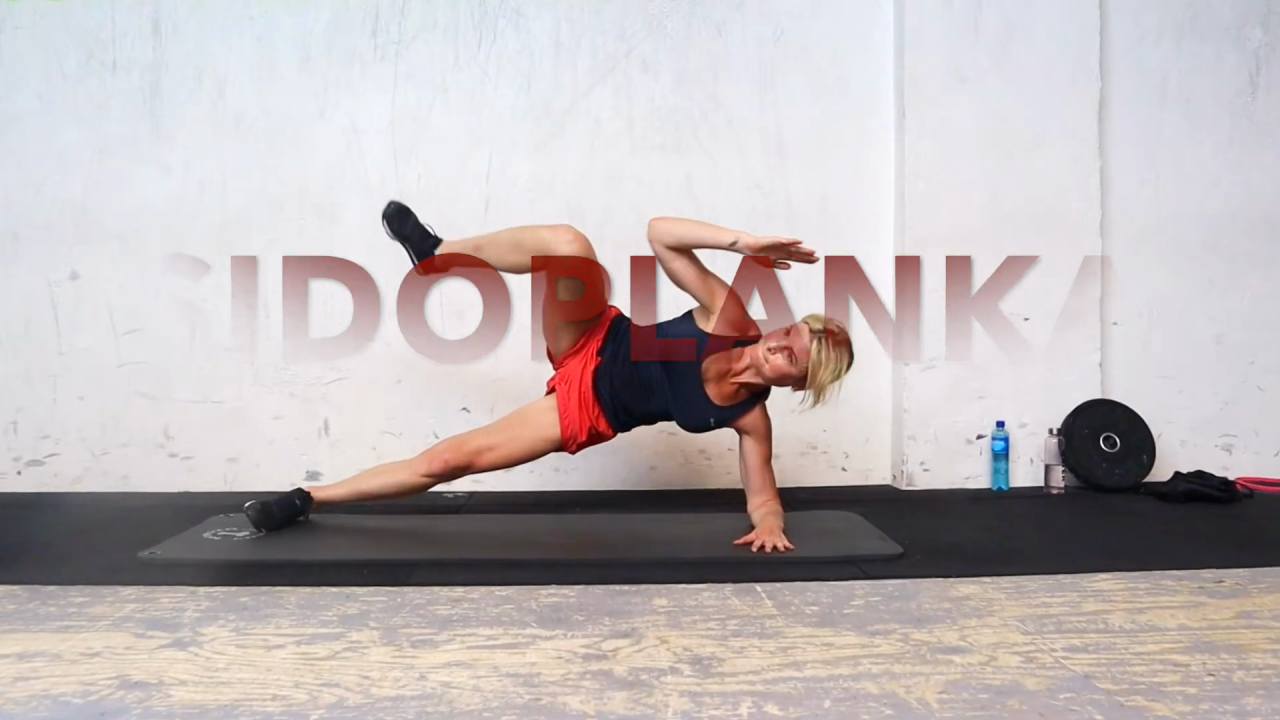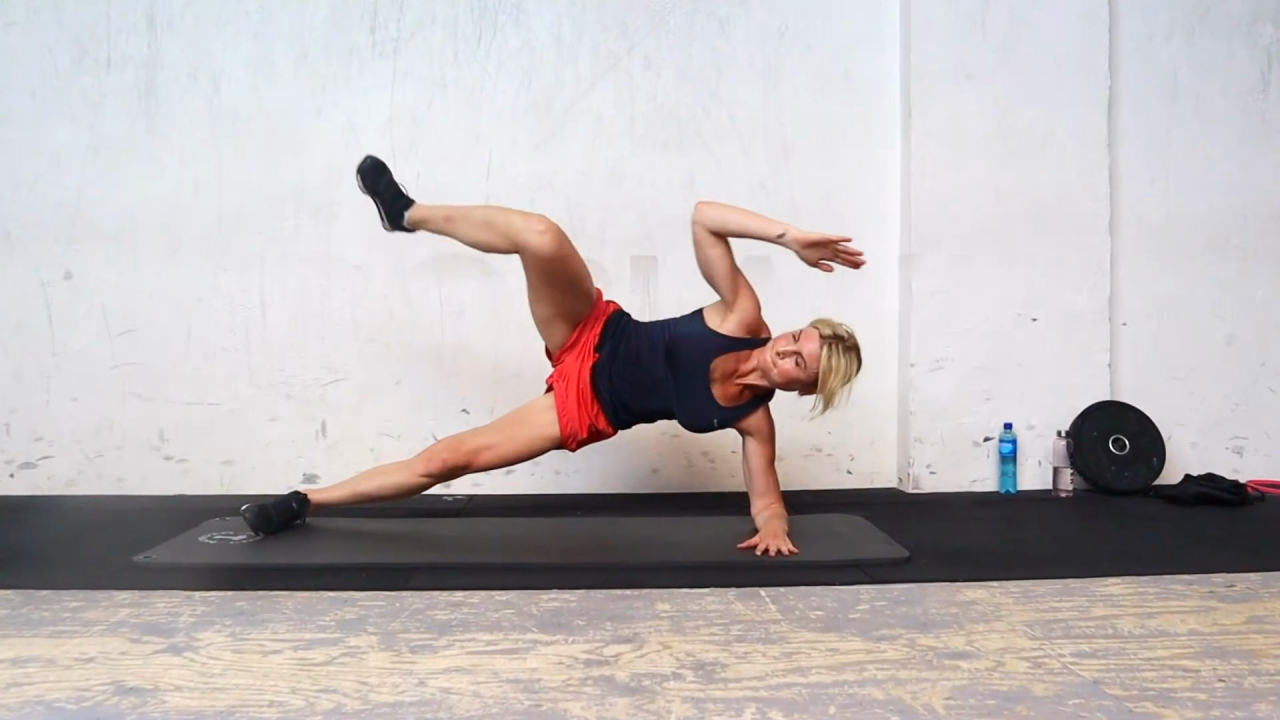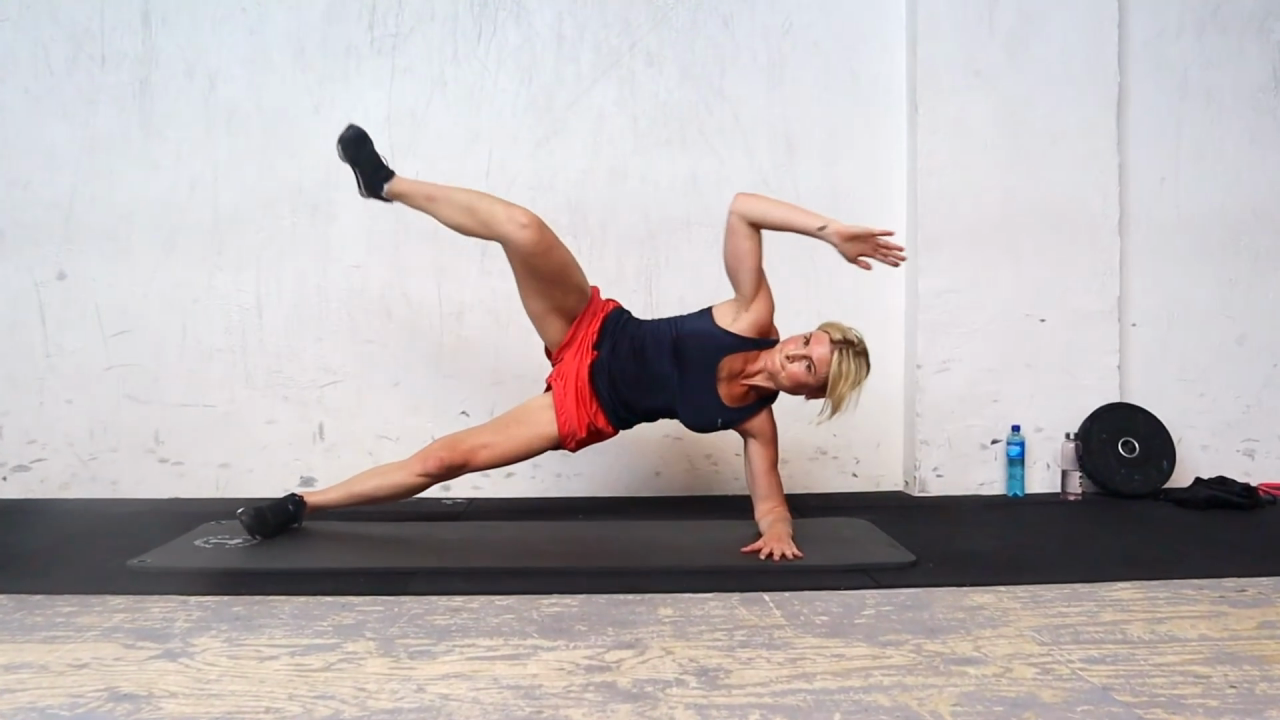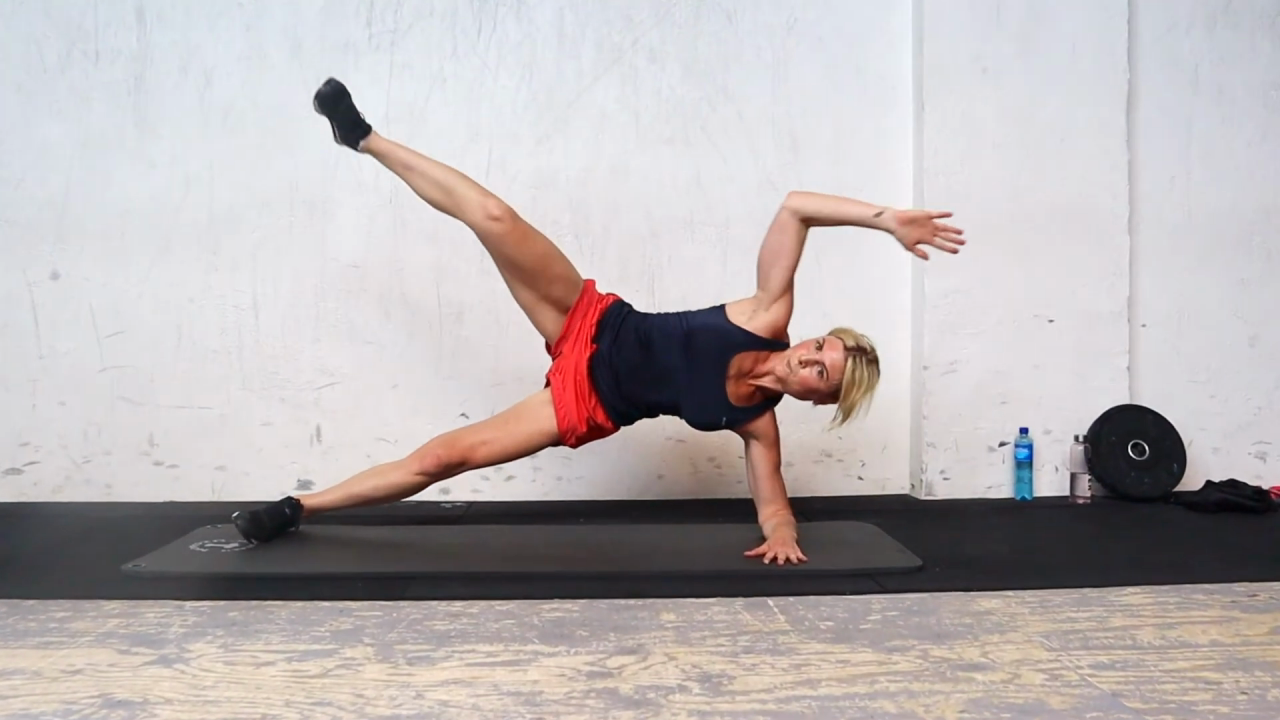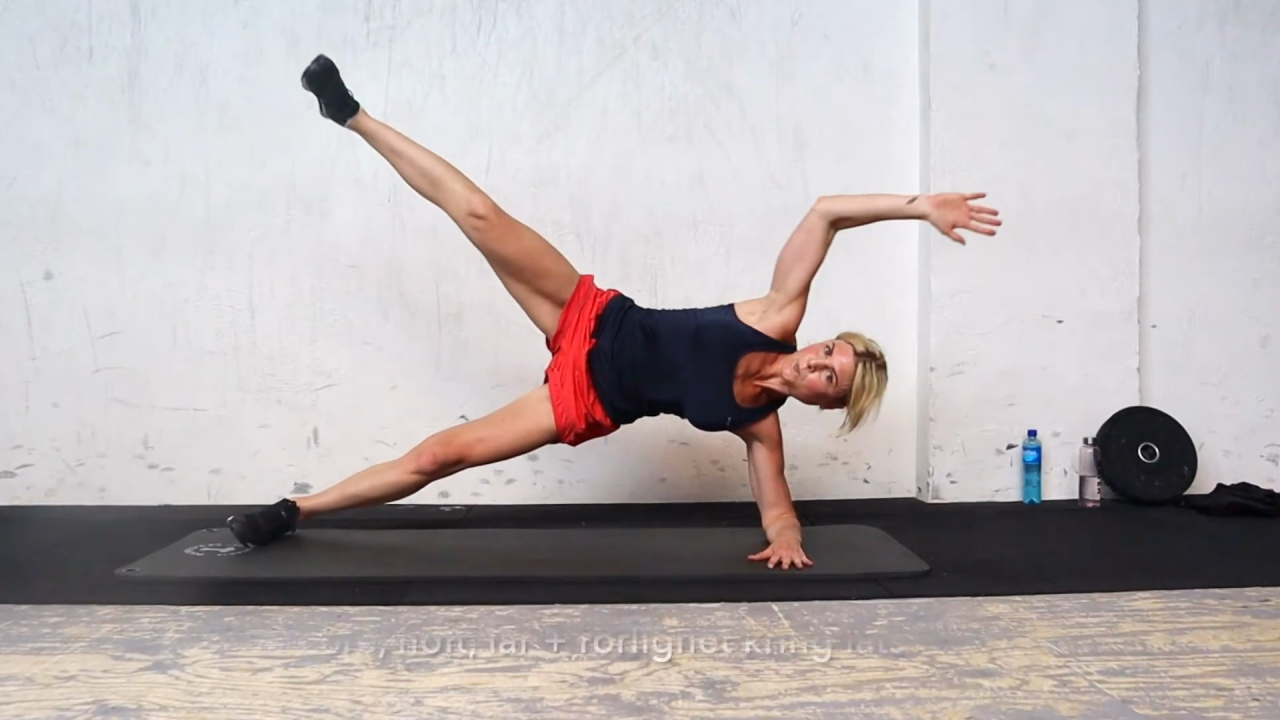
dt=0.4s
person 1, frame 1
left shoulder: (750, 417)
right shoulder: (729, 316)
left elbow: (762, 495)
right elbow: (658, 234)
left wrist: (769, 528)
right wrist: (744, 242)
left hip: (588, 415)
right hip: (592, 352)
left knee: (450, 458)
right knee: (569, 247)
left ankle: (308, 498)
right ankle: (439, 251)
person 1, frame 2
left shoulder: (752, 418)
right shoulder: (743, 317)
left elbow: (766, 496)
right elbow: (703, 216)
left wrist: (774, 529)
right wrist: (788, 236)
left hip: (588, 411)
right hip: (592, 344)
left knee: (447, 458)
right knee: (541, 237)
left ankle: (304, 502)
right ankle: (410, 213)
person 1, frame 3
left shoulder: (756, 420)
right shoulder: (756, 319)
left elbow: (769, 499)
right elbow: (741, 210)
left wrist: (778, 535)
right wrist: (827, 230)
left hip: (589, 410)
right hip: (592, 339)
left knee: (444, 458)
right knee: (521, 229)
left ankle: (301, 504)
right ankle: (389, 184)
person 1, frame 4
left shoulder: (757, 422)
right shoulder: (769, 319)
left elbow: (773, 502)
right elbow: (793, 207)
left wrist: (781, 539)
right wrist: (884, 217)
left hip: (590, 404)
right hip: (591, 331)
left knee: (444, 457)
right knee: (490, 217)
left ankle: (297, 508)
right ankle: (365, 138)
person 1, frame 5
left shoulder: (759, 424)
right shoulder: (779, 321)
left elbow: (777, 506)
right elbow: (824, 212)
left wrist: (785, 543)
right wrist: (916, 205)
left hip: (588, 402)
right hip: (592, 327)
left knee: (441, 455)
right knee: (474, 211)
left ankle: (294, 511)
right ankle: (351, 115)
